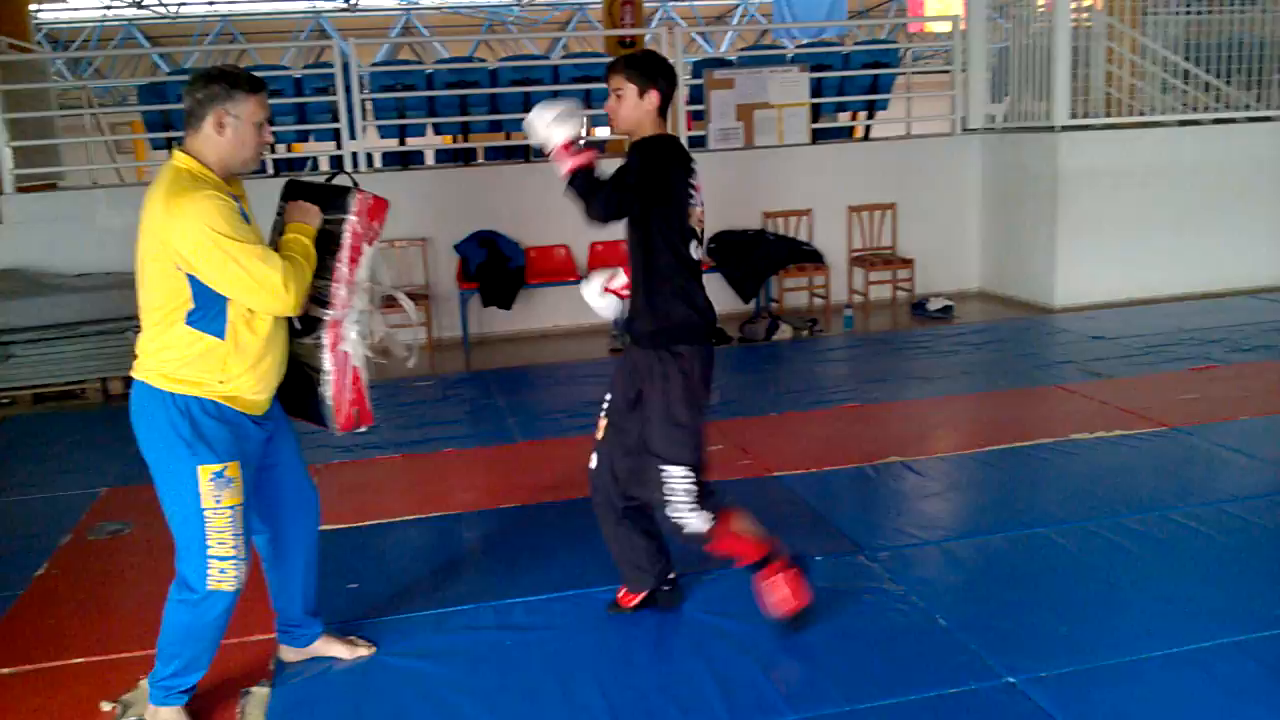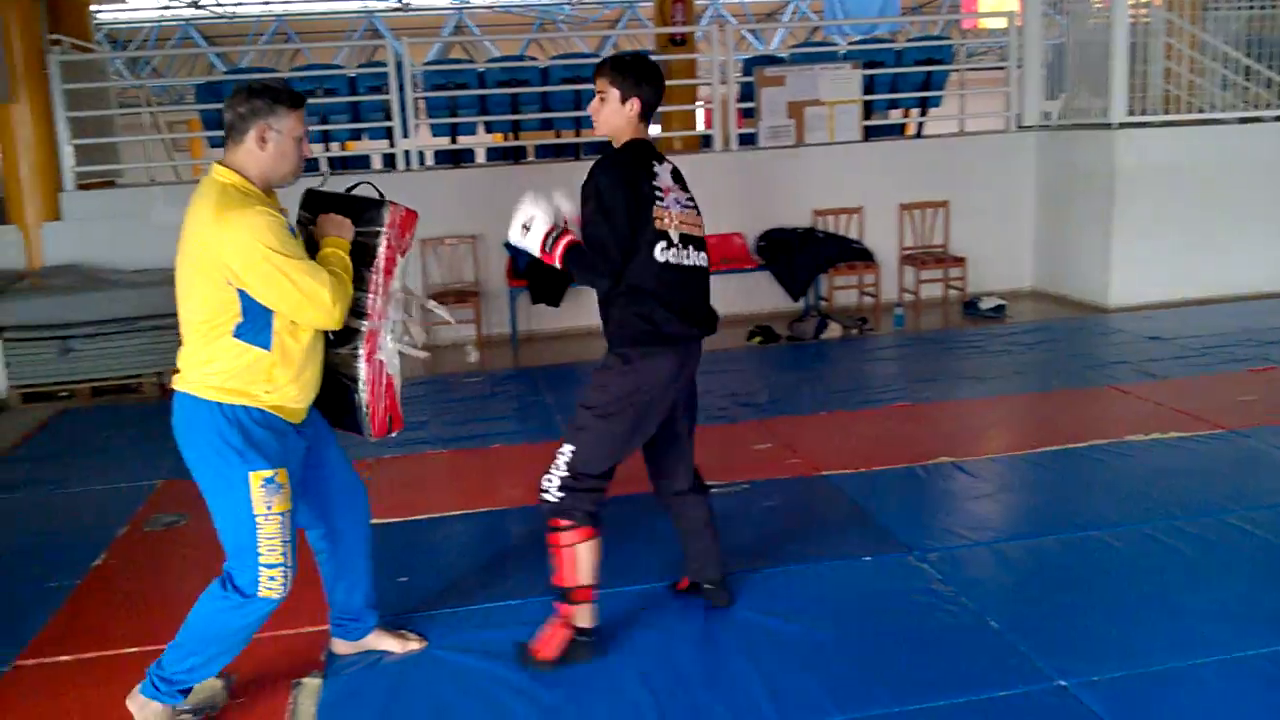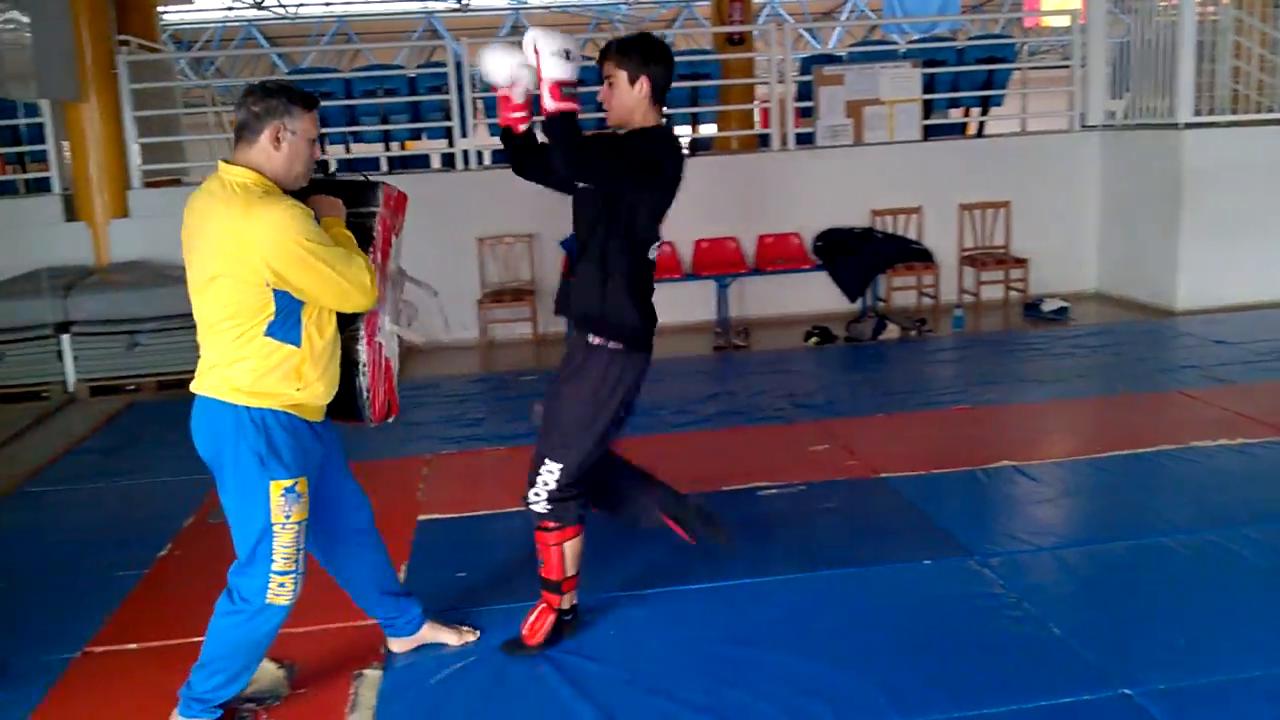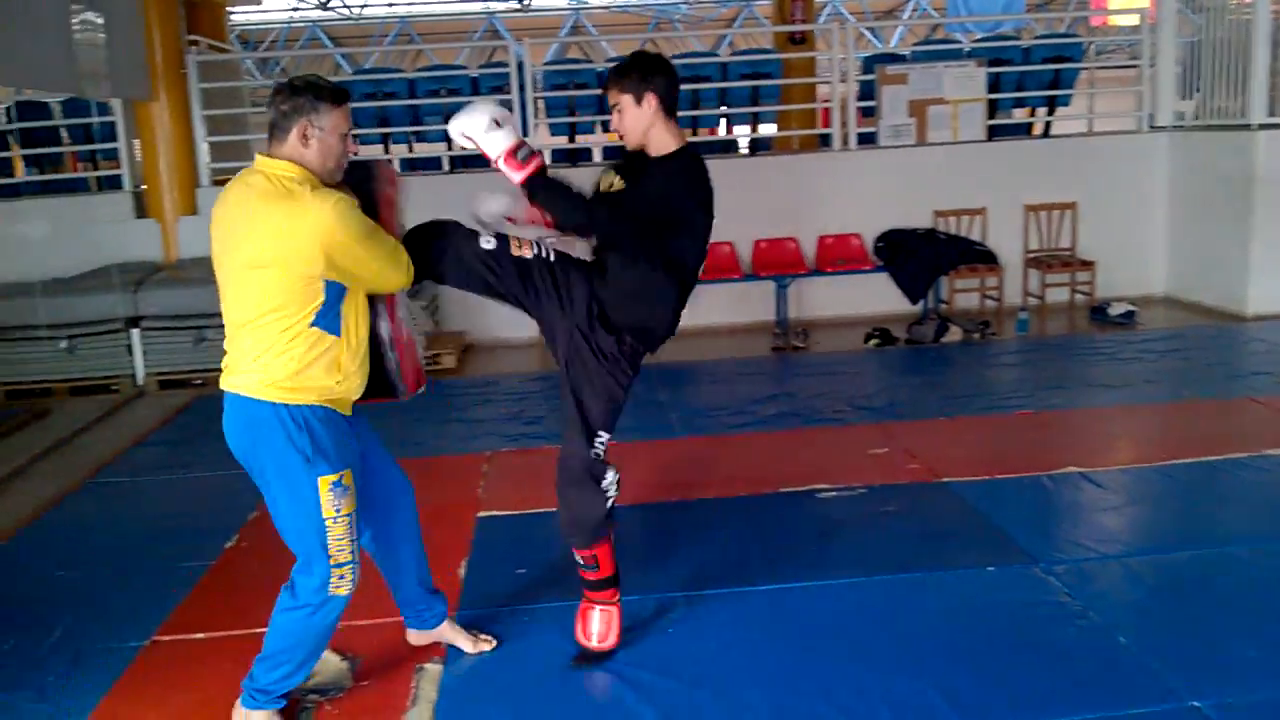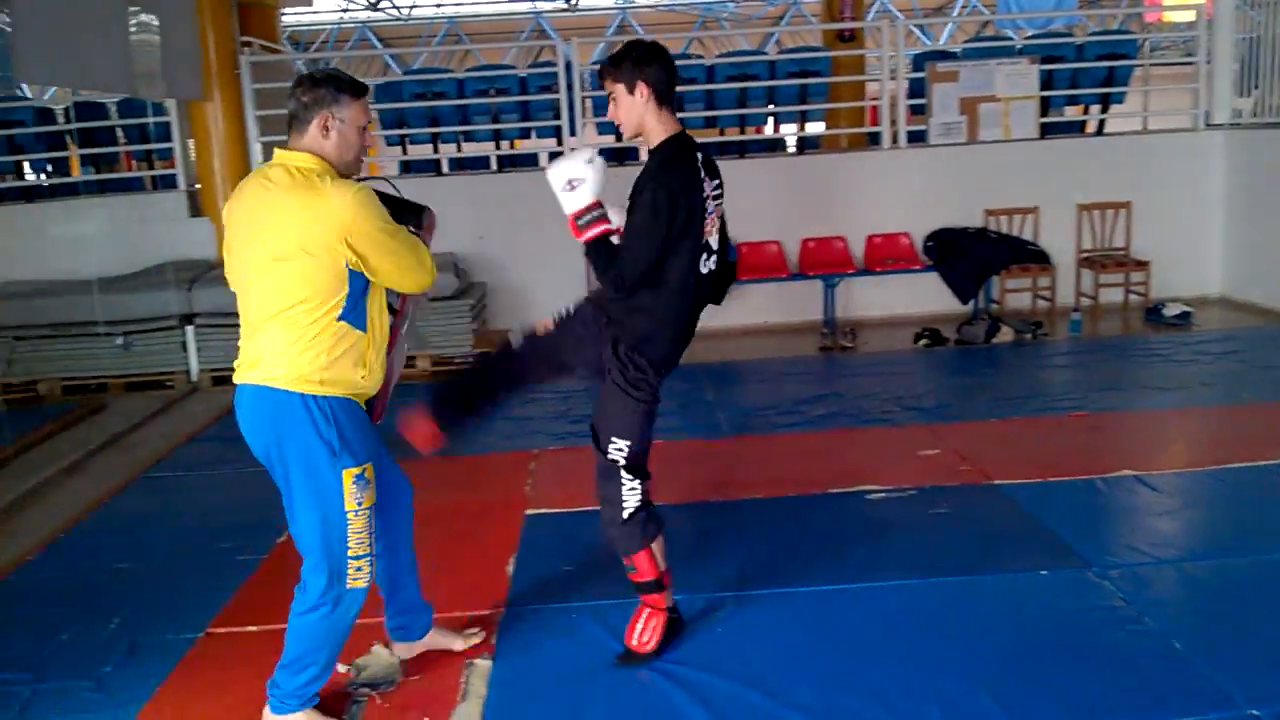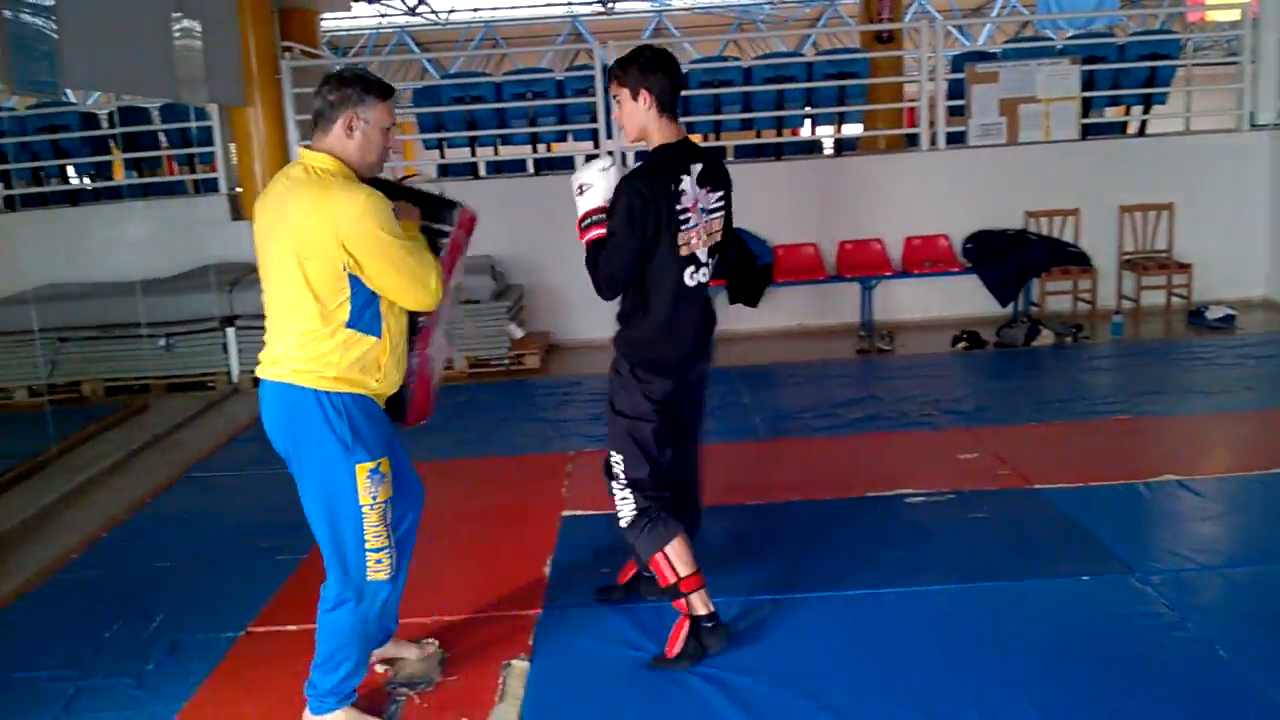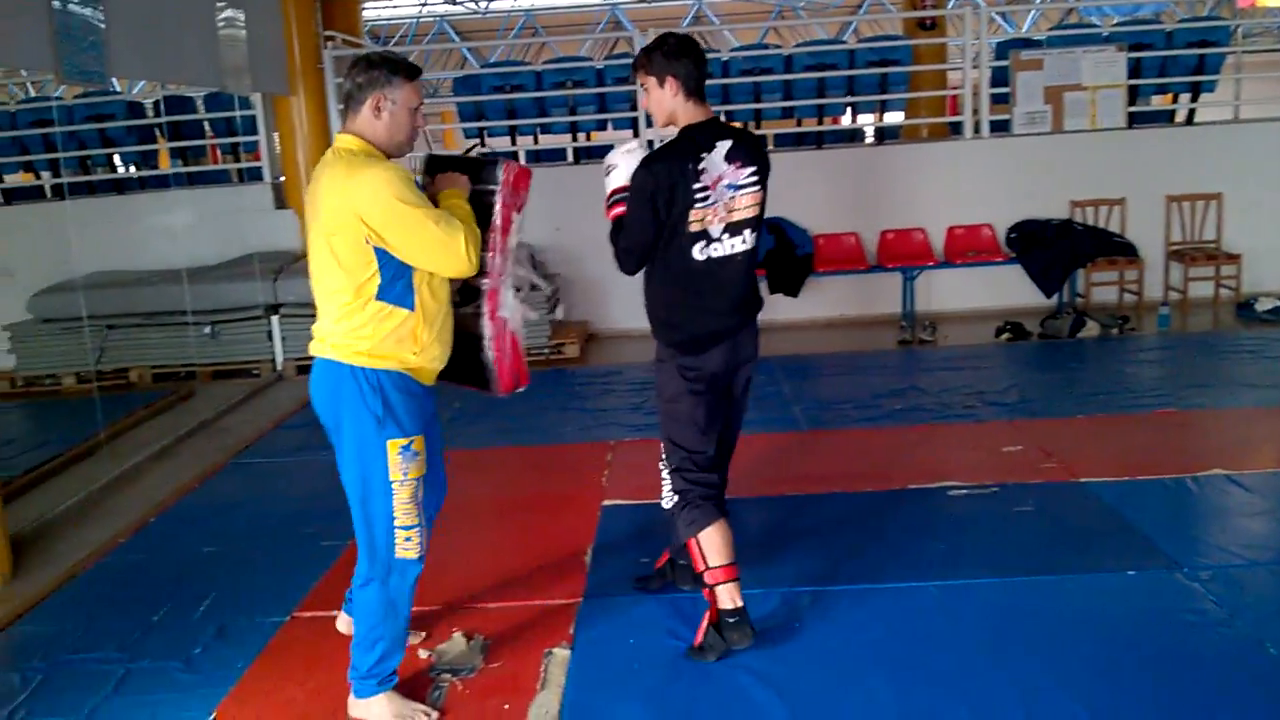
dt=0.2s
person 1, frame 1
left shoulder: (216, 190)
right shoulder: (192, 206)
right elbow: (282, 290)
left wrist: (293, 234)
right wrist: (303, 230)
left hip: (244, 400)
right hip: (188, 410)
left knee: (291, 513)
right knee: (215, 567)
left ankle: (299, 635)
person 1, frame 2
left shoulder: (232, 200)
right shoulder: (244, 223)
right elbow: (328, 307)
left wrist: (318, 245)
right wrist: (336, 245)
left hip: (278, 410)
right hip: (229, 420)
left knee: (344, 510)
right knee: (260, 578)
left ankle: (353, 628)
person 1, frame 3
left shoulder: (211, 197)
right shoulder: (276, 221)
right elbow: (359, 291)
left wrist: (314, 227)
right wrist: (333, 225)
left hip: (280, 412)
right hip: (252, 422)
left knee: (346, 523)
right knee: (268, 581)
left ankle: (404, 625)
person 1, frame 4
left shoulder: (231, 196)
right shoulder: (325, 211)
right elbow: (396, 273)
right wrist: (366, 214)
left hip: (293, 404)
right hip: (288, 416)
left knee: (389, 502)
right knee: (327, 571)
left ankle: (426, 618)
person 1, frame 5
left shoulder: (246, 195)
right shoulder: (344, 201)
right elbow: (417, 273)
right wrist: (390, 230)
left hip: (270, 392)
right hip: (307, 407)
left knee: (388, 505)
right knee: (341, 564)
left ankle: (412, 630)
person 1, frame 6
left shoulder: (285, 189)
right shoulder: (352, 203)
right elbow: (423, 291)
right wrist: (406, 229)
left hip: (312, 391)
right hip: (325, 404)
left knee: (401, 502)
right knee: (361, 555)
left ankle: (374, 637)
person 1, frame 7
left shoulder: (341, 169)
right shoulder: (372, 178)
right elbow: (459, 254)
left wrist: (437, 204)
right wrist: (453, 196)
left hip: (382, 374)
right hip: (366, 381)
left knee: (424, 496)
right knee: (396, 533)
left ankle: (364, 609)
person 2, frame 1
left shoulder: (655, 156)
right shoulder: (665, 158)
left elbow: (612, 207)
left wrist: (567, 152)
right wrist: (623, 284)
left hip: (675, 352)
right hip: (646, 345)
left knee: (683, 498)
right knee: (610, 476)
left ankle: (779, 573)
right ankle: (650, 581)
person 2, frame 2
left shoulder: (612, 172)
right shoulder: (669, 172)
left elbow: (604, 268)
left wrist: (549, 239)
right wrist: (577, 233)
left hip: (643, 356)
right hip: (675, 347)
left knee: (568, 483)
right knee: (675, 473)
left ankle: (577, 620)
right ankle: (711, 579)
person 2, frame 3
left shoulder: (659, 153)
right shoulder: (624, 146)
left elbow: (570, 159)
right elbow: (549, 166)
left wrist: (557, 84)
right wrist: (512, 92)
left hip: (610, 345)
right hip: (596, 336)
left knee: (552, 483)
right knee: (590, 465)
left ankle: (560, 608)
right ankle: (687, 515)
person 2, frame 4
left shoulder: (682, 180)
right shoulder: (644, 170)
left elbow: (589, 218)
left wrist: (510, 149)
left hip: (615, 339)
right hip: (579, 295)
left knee: (584, 476)
right knee: (449, 243)
left ankle: (603, 600)
person 2, frame 5
left shoulder: (663, 176)
right shoulder: (696, 161)
left elbow: (627, 269)
right elbow: (718, 270)
left wrist: (584, 208)
left hip: (637, 346)
right hip: (610, 322)
left knee: (622, 481)
right knee: (518, 358)
left ankle: (658, 608)
right ankle: (437, 421)
person 2, frame 6
left shoulder: (639, 187)
right shoulder: (711, 170)
left elbow: (608, 282)
left wrist: (593, 212)
left hip: (648, 359)
right hip: (692, 349)
left knee: (637, 487)
right knee: (671, 471)
left ankle: (702, 617)
right ankle: (651, 568)
person 2, frame 7
left shoulder: (663, 166)
right shoulder: (749, 150)
left elbow: (631, 256)
left wrist: (620, 190)
left hip: (687, 339)
right hip: (738, 330)
left knee: (686, 470)
right knee: (708, 452)
left ankle: (729, 613)
right ankle: (689, 555)
